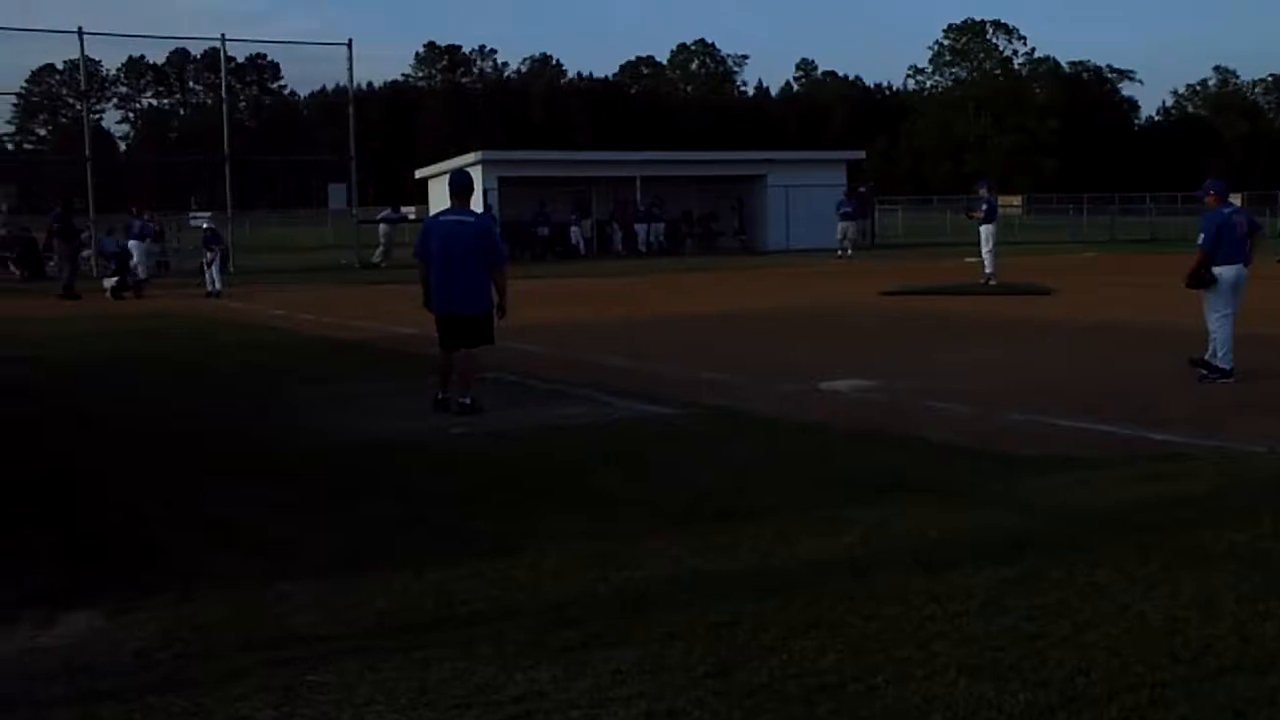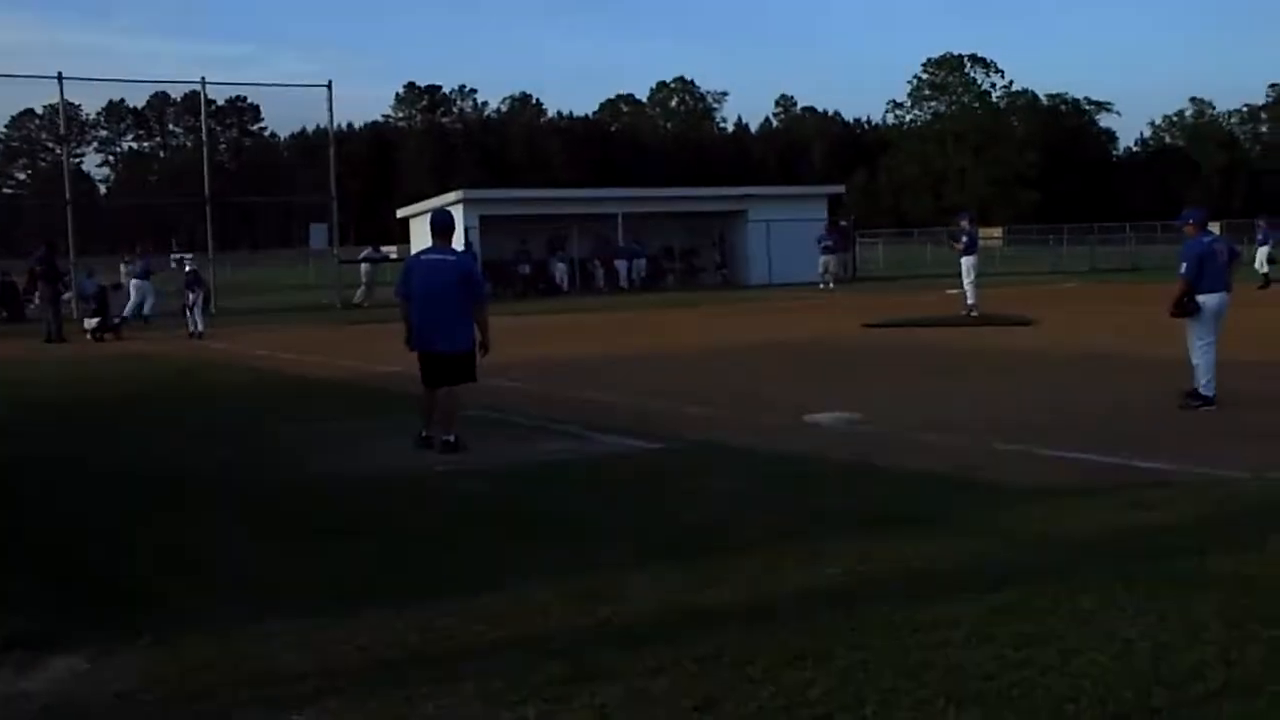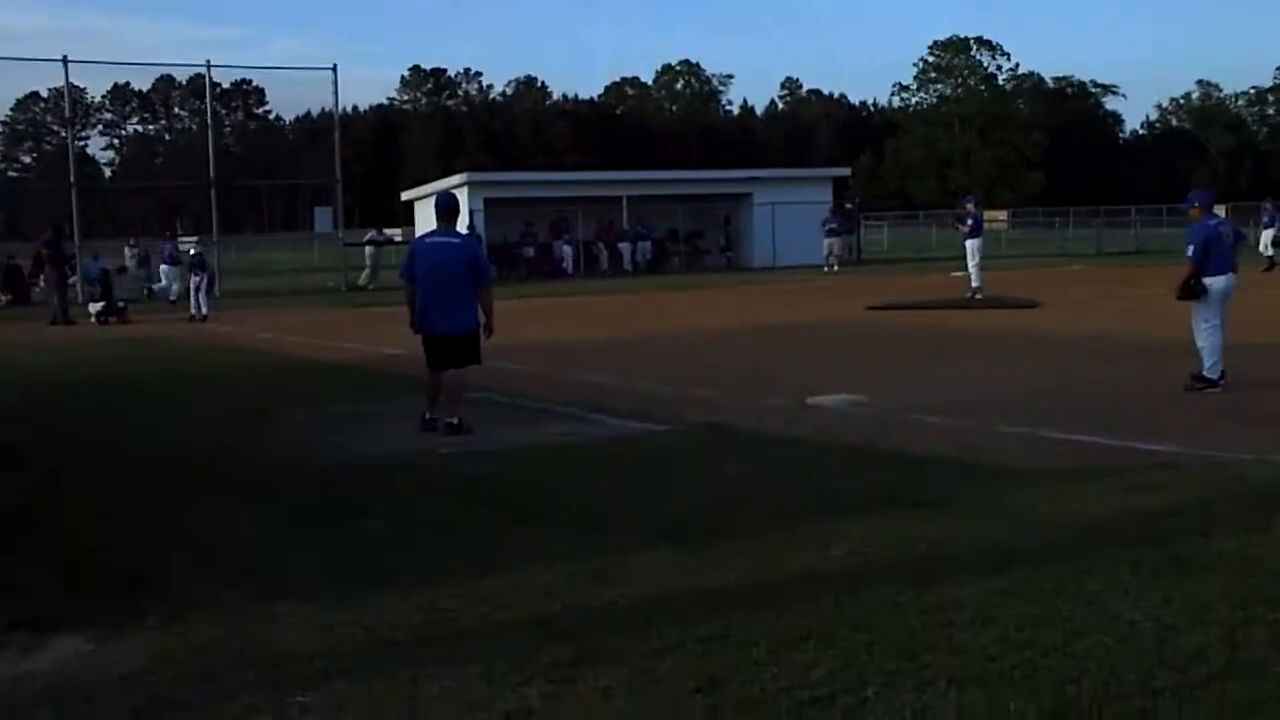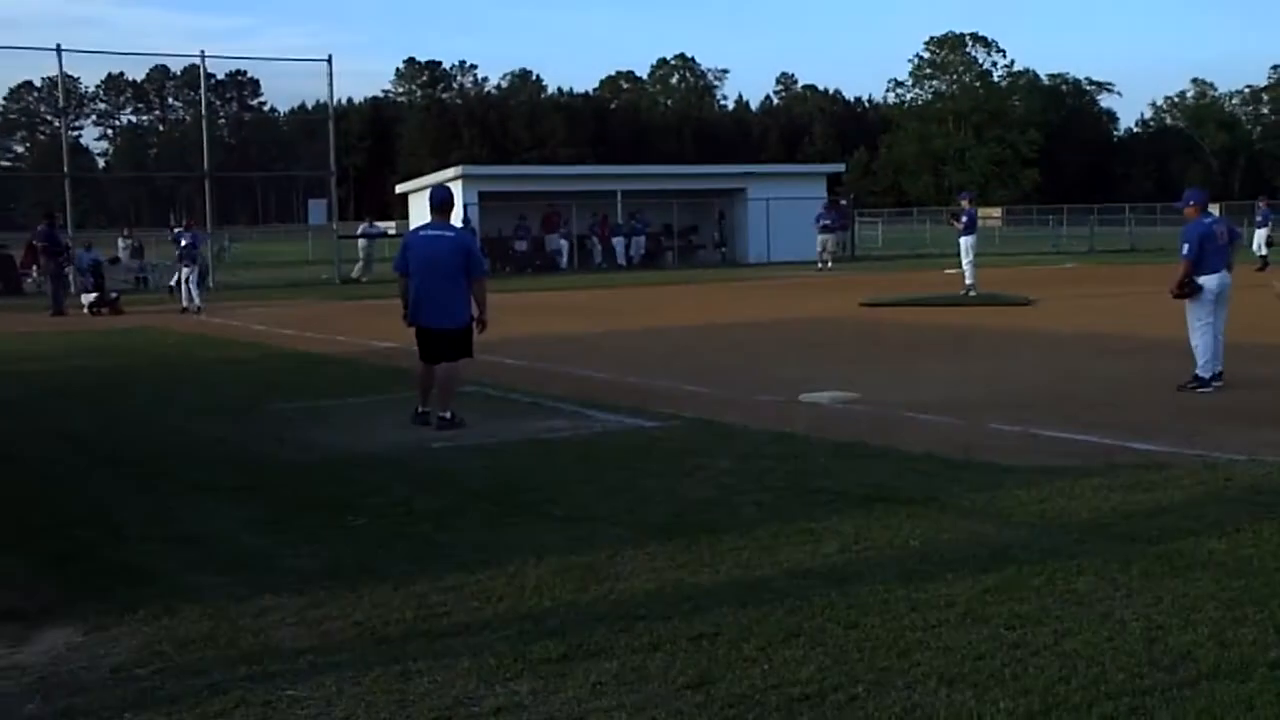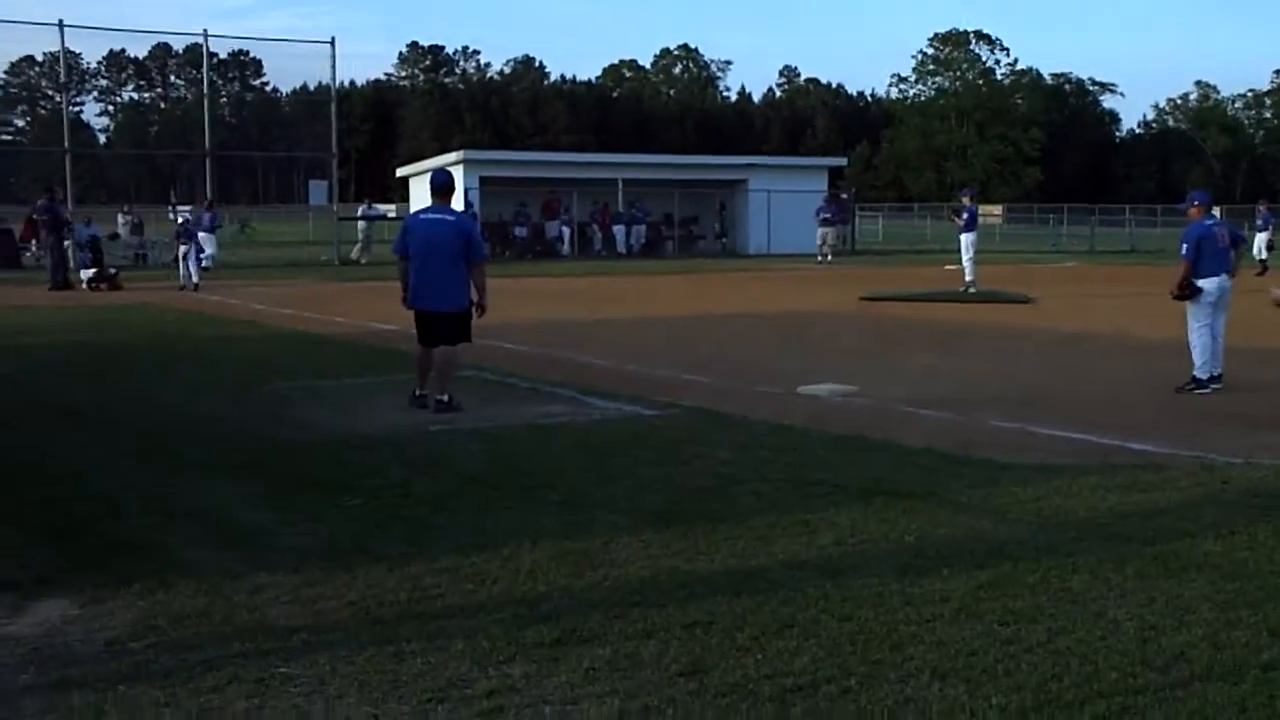
dt=0.2s
person 1, frame 1
left shoulder: (431, 223)
right shoulder: (484, 224)
left elbow: (423, 264)
right elbow: (497, 267)
left wrist: (427, 294)
right wrist: (502, 298)
left hip: (443, 300)
right hip: (475, 301)
left knee: (447, 348)
right knee: (468, 348)
left ankle: (443, 396)
right ankle: (464, 400)
person 1, frame 2
left shoulder: (413, 262)
right shoulder: (465, 263)
left elbow: (405, 303)
right elbow: (478, 304)
left wrist: (409, 332)
right wrist: (484, 335)
left hip: (425, 338)
right hip: (457, 339)
left knee: (430, 386)
right knee: (451, 386)
left ankle: (426, 433)
right ankle: (448, 438)
person 1, frame 3
left shoulder: (418, 245)
right shoulder: (470, 246)
left elbow: (409, 285)
right elbow: (483, 287)
left wrist: (413, 315)
right wrist: (489, 317)
left hip: (430, 320)
right hip: (462, 321)
left knee: (435, 368)
right knee: (456, 368)
left ankle: (430, 416)
right ankle: (452, 420)
person 1, frame 4
left shoulder: (411, 238)
right shoulder: (464, 239)
left elbow: (403, 278)
right elbow: (477, 280)
left wrist: (406, 307)
right wrist: (482, 311)
left hip: (423, 313)
right hip: (455, 315)
left knee: (427, 361)
right knee: (449, 362)
left ankle: (423, 410)
right ankle: (445, 414)
person 1, frame 5
left shoulder: (411, 221)
right shoulder: (465, 223)
left elbow: (402, 261)
right elbow: (477, 265)
left wrist: (405, 290)
right wrist: (482, 296)
left hip: (422, 297)
right hip: (454, 299)
left knee: (426, 345)
right knee: (447, 346)
left ankle: (420, 393)
right ankle: (442, 398)
person 2, frame 1
left shoulder: (1212, 217)
right shoulder: (1241, 213)
left elbow: (1203, 251)
right elbow: (1256, 230)
left wrist: (1192, 273)
right wrist: (1248, 256)
left hip: (1220, 272)
right hip: (1240, 270)
left knee: (1219, 320)
right knee: (1223, 319)
left ankle: (1224, 368)
right ankle: (1212, 361)
person 2, frame 2
left shoulder: (1192, 246)
right shoulder: (1220, 242)
left elbow: (1186, 280)
right elbow: (1234, 257)
left wrist: (1175, 301)
right wrist: (1228, 283)
left hip: (1202, 300)
right hip: (1221, 297)
left knee: (1201, 348)
right knee: (1206, 346)
left ankle: (1207, 395)
right ankle: (1203, 388)
person 2, frame 3
left shoulder: (1198, 229)
right shoulder: (1225, 224)
left elbow: (1193, 263)
right elbow: (1239, 239)
left wrist: (1182, 285)
right wrist: (1233, 264)
left hip: (1209, 283)
right hip: (1228, 279)
left knee: (1206, 330)
right knee: (1215, 328)
left ankle: (1211, 378)
right ankle: (1216, 371)
person 2, frame 4
left shoulder: (1193, 228)
right shoulder: (1220, 223)
left elbow: (1188, 262)
right elbow: (1234, 238)
left wrist: (1177, 284)
right wrist: (1228, 262)
left hip: (1203, 282)
right hip: (1223, 278)
left knee: (1200, 329)
right knee: (1216, 329)
left ankle: (1204, 377)
right ankle: (1215, 372)
person 2, frame 5
left shoulder: (1193, 230)
right shoulder: (1223, 226)
left elbow: (1187, 263)
right elbow: (1240, 243)
left wrist: (1177, 285)
right wrist: (1233, 269)
left hip: (1203, 284)
right hip: (1224, 281)
left knee: (1199, 331)
right knee: (1217, 331)
left ankle: (1202, 378)
right ankle: (1214, 374)
